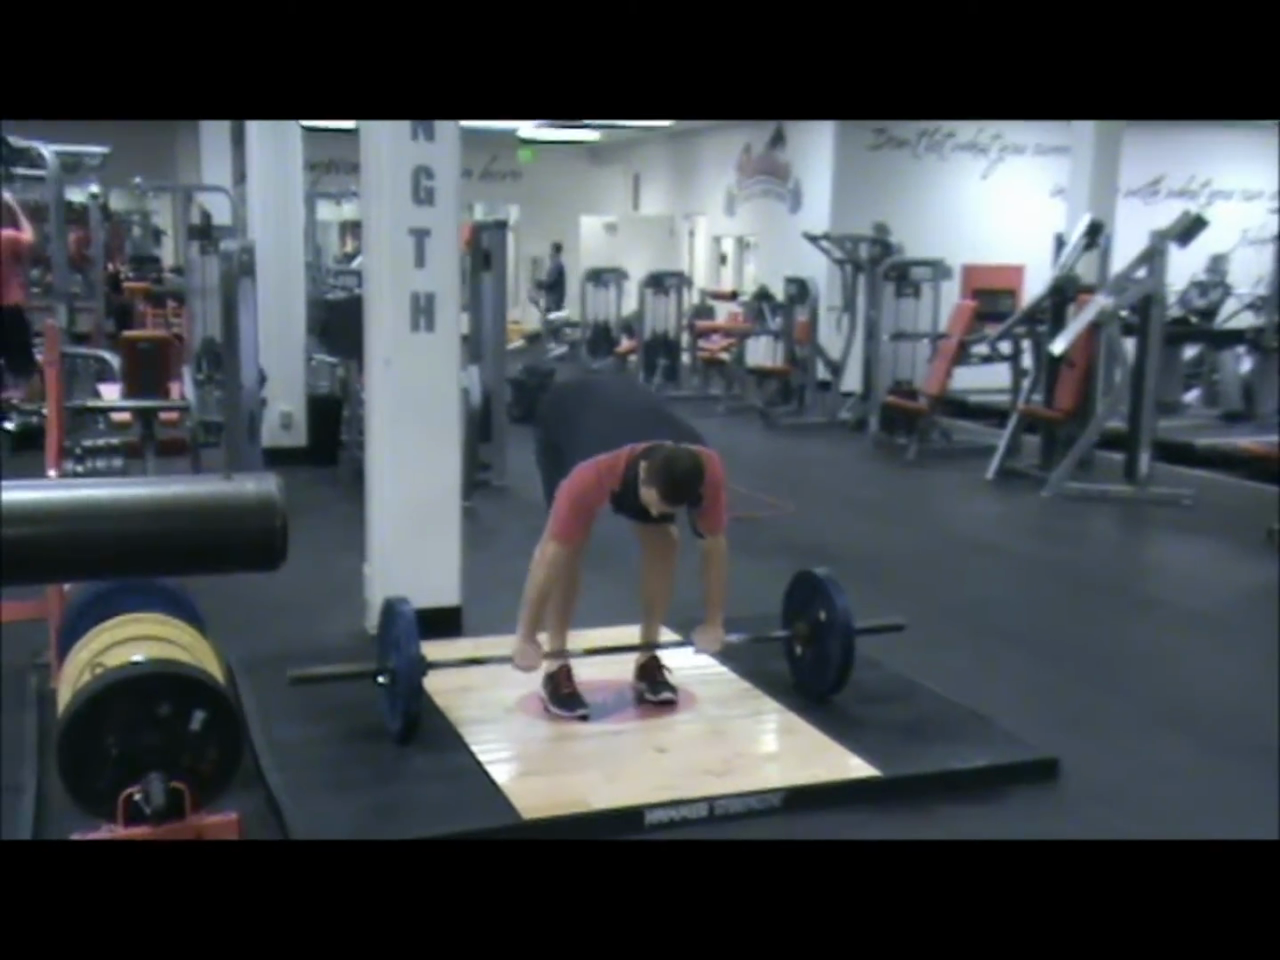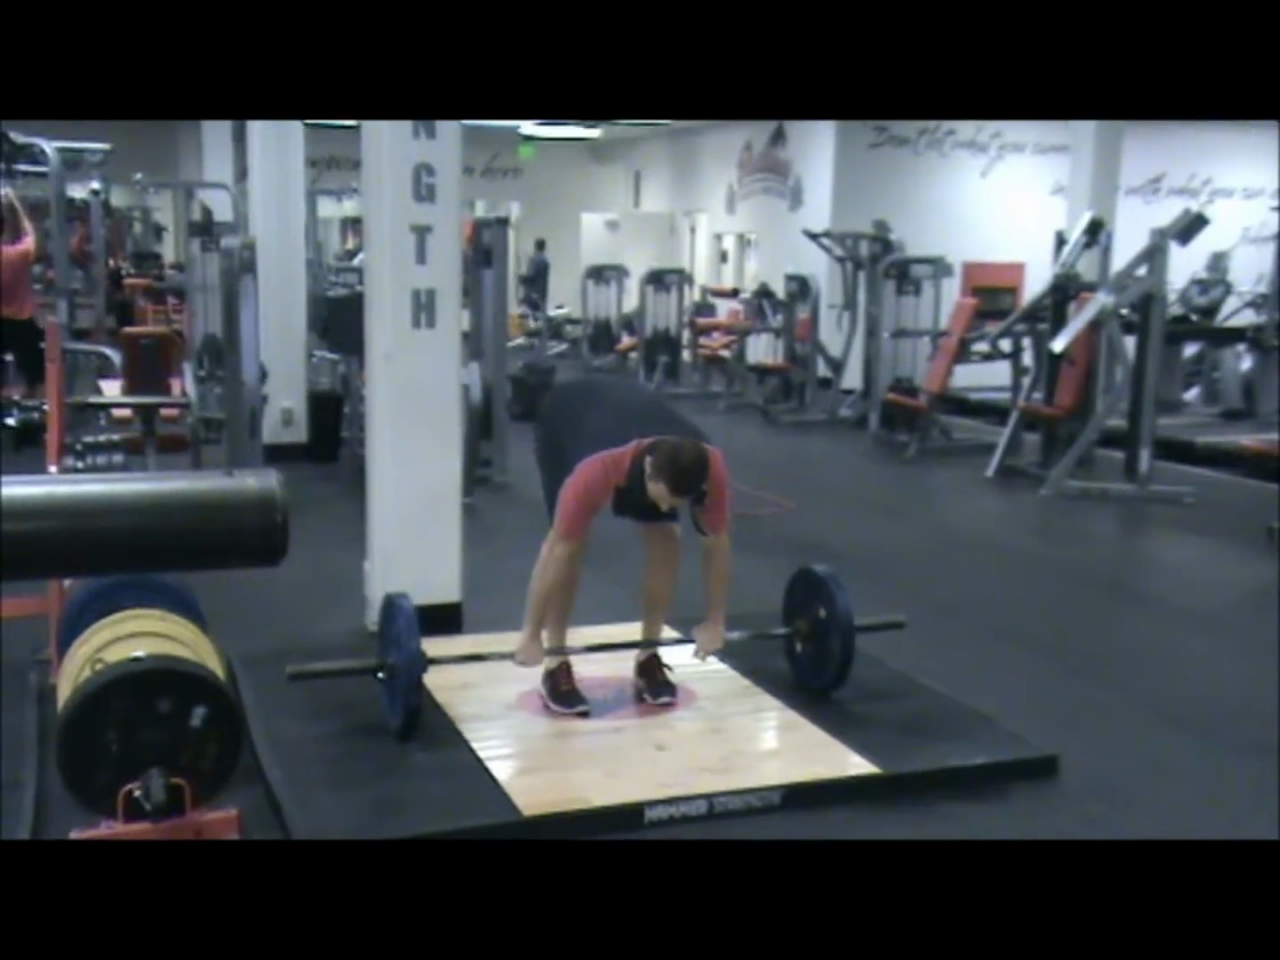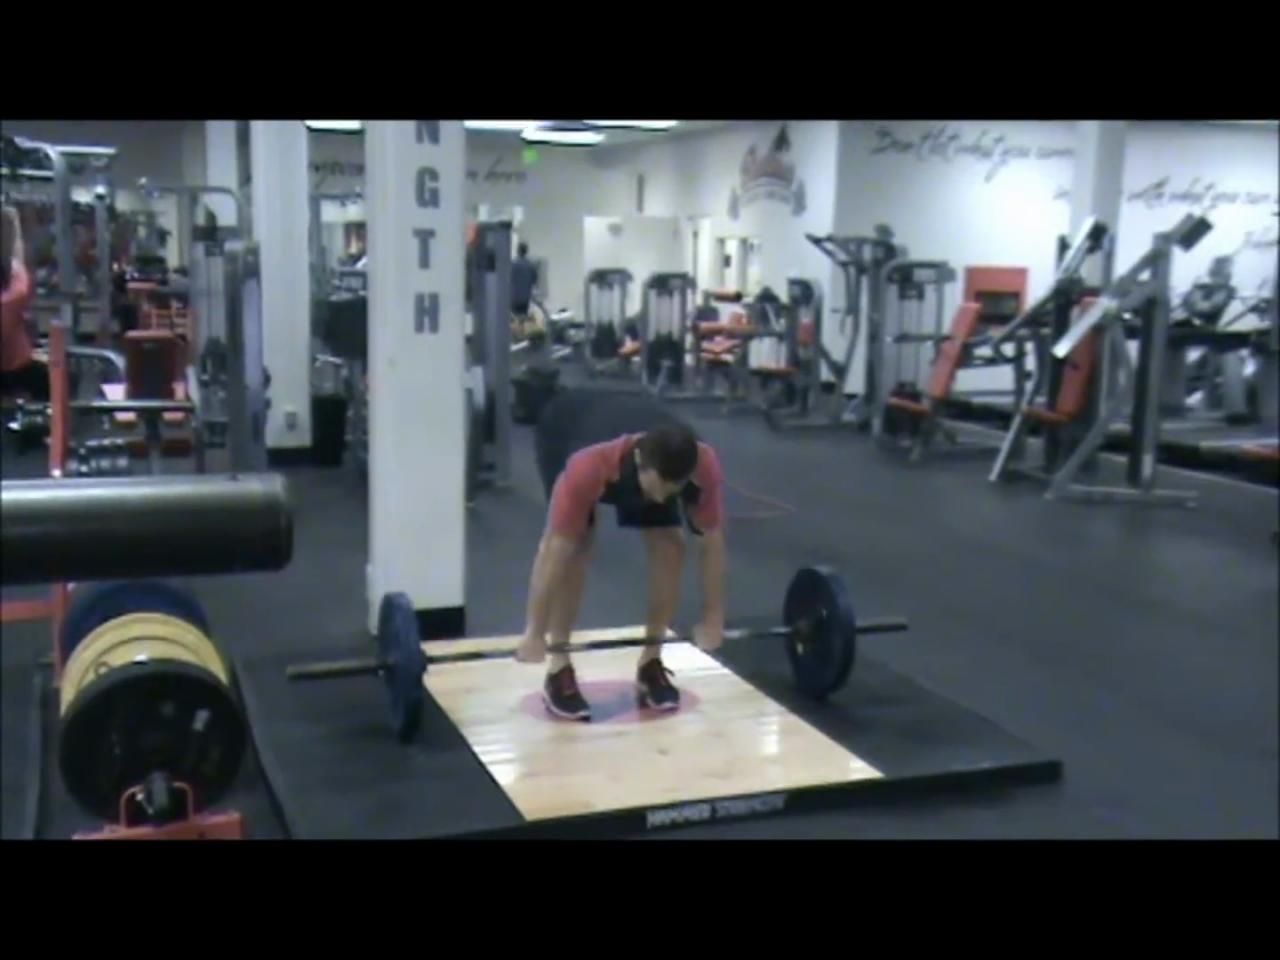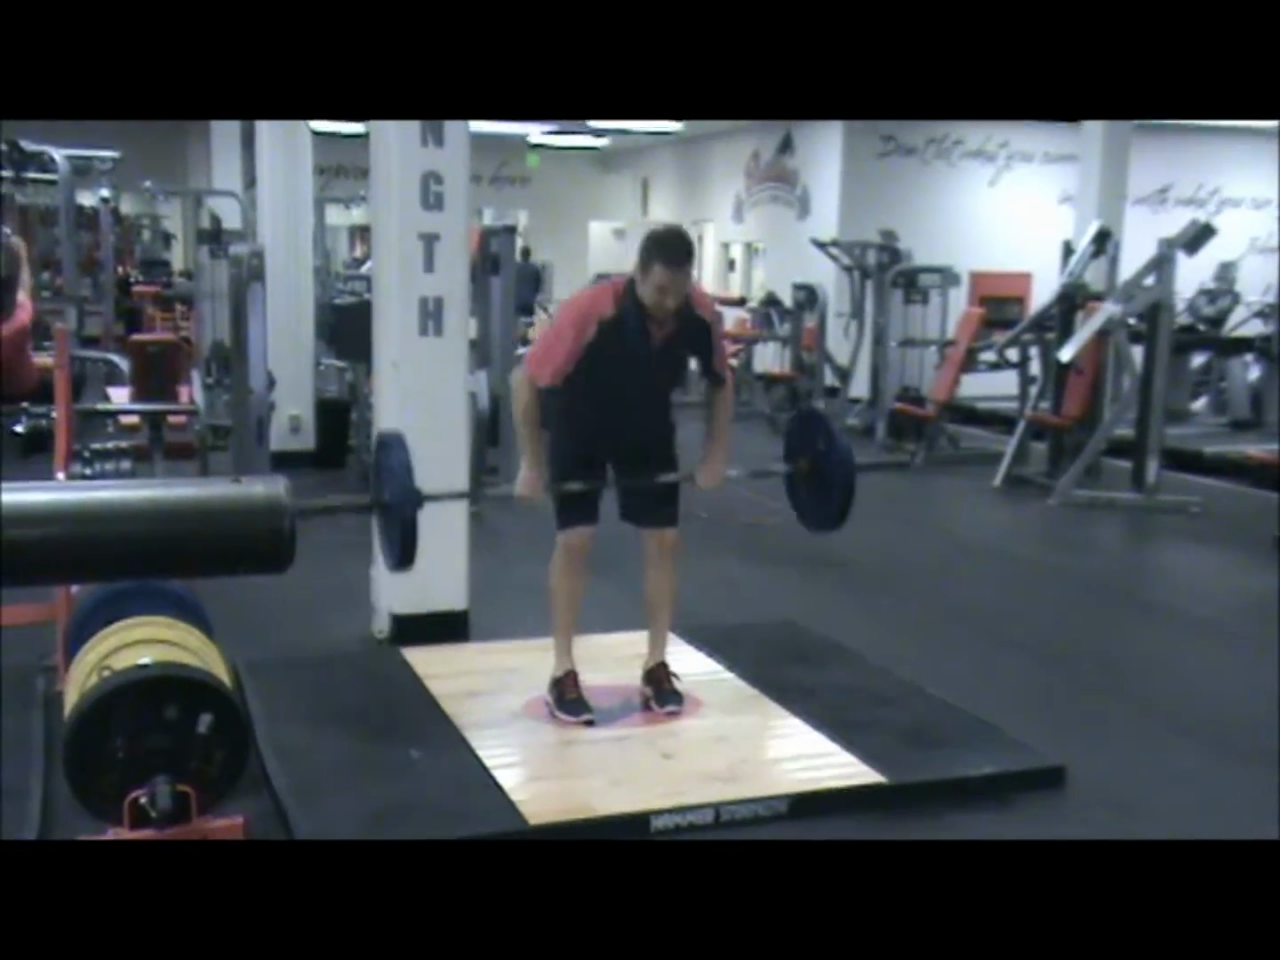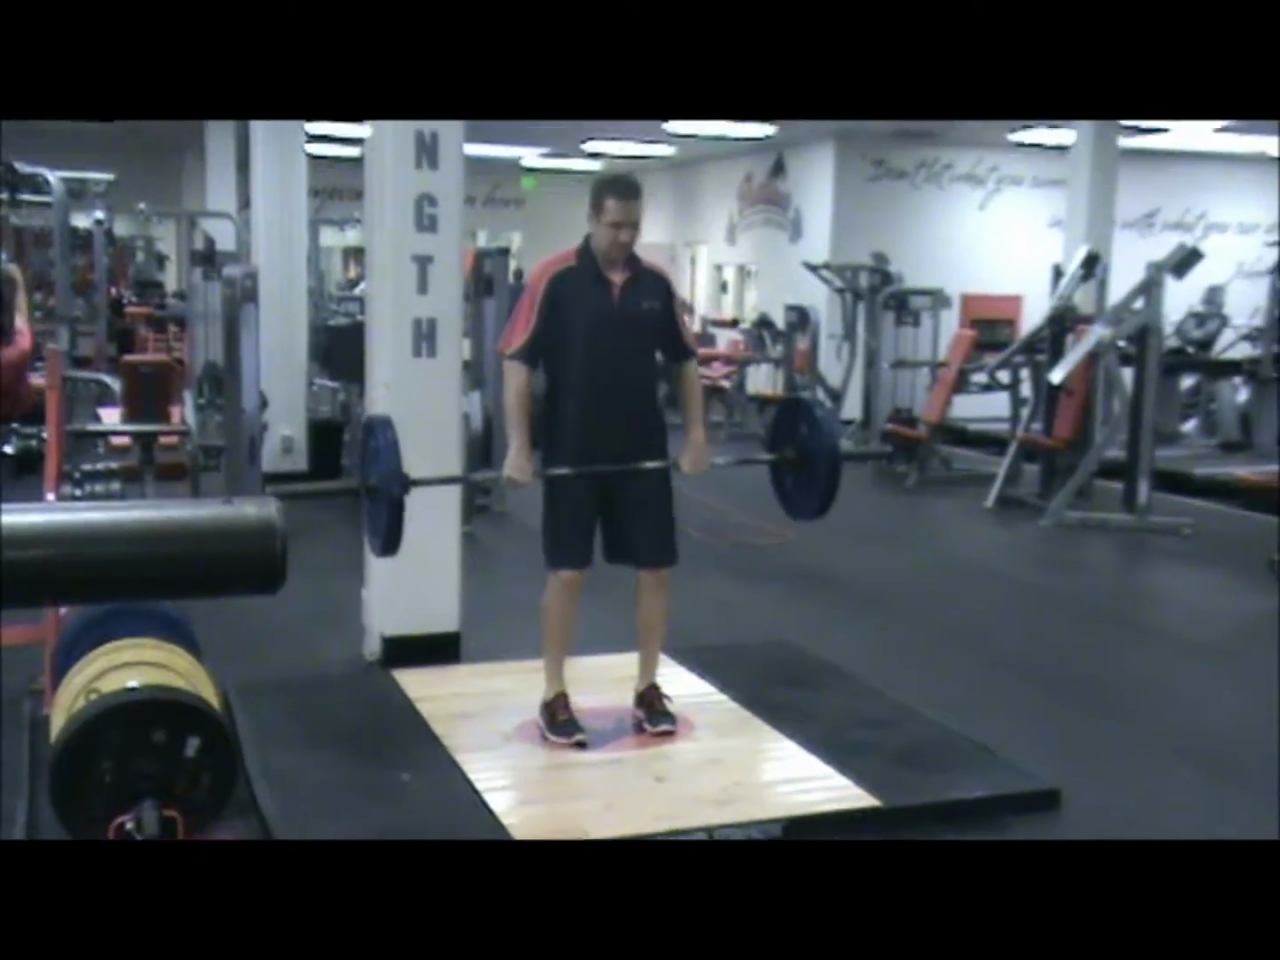
dt=0.5s
person 1, frame 1
left shoulder: (707, 470)
right shoulder: (594, 473)
left elbow: (714, 543)
right elbow: (550, 552)
left wrist: (713, 623)
right wrist: (526, 638)
right hip: (562, 415)
left knee: (664, 540)
right knee: (570, 545)
left ankle: (648, 660)
right ankle: (556, 670)
person 1, frame 2
left shoulder: (711, 468)
right shoulder: (597, 470)
left elbow: (717, 540)
right elbow: (556, 550)
left wrist: (715, 621)
right wrist: (531, 636)
left knee: (666, 539)
right knee: (571, 544)
left ankle: (648, 658)
right ankle: (555, 668)
person 1, frame 3
left shoulder: (703, 465)
right shoulder: (589, 466)
left elbow: (711, 538)
right elbow: (553, 549)
left wrist: (712, 620)
right wrist: (534, 633)
right hip: (562, 427)
left knee: (671, 544)
right knee: (577, 544)
left ankle: (651, 665)
right ankle: (559, 672)
person 1, frame 4
left shoulder: (702, 315)
right shoulder: (589, 311)
left elbow: (720, 383)
right elbow: (524, 381)
left wrist: (715, 454)
right wrist: (531, 465)
left hip: (650, 431)
right hip: (579, 429)
left knee: (664, 540)
right knee: (575, 540)
left ankle: (655, 667)
right ankle: (563, 675)
person 1, frame 5
left shoulder: (656, 284)
right shoulder: (553, 279)
left elbow: (684, 360)
right elbow: (518, 362)
left wrist: (695, 432)
right wrist: (518, 447)
left hip: (643, 452)
right hip: (570, 453)
left knee: (656, 570)
right knee: (567, 573)
left ankle: (647, 690)
right ankle: (554, 697)
